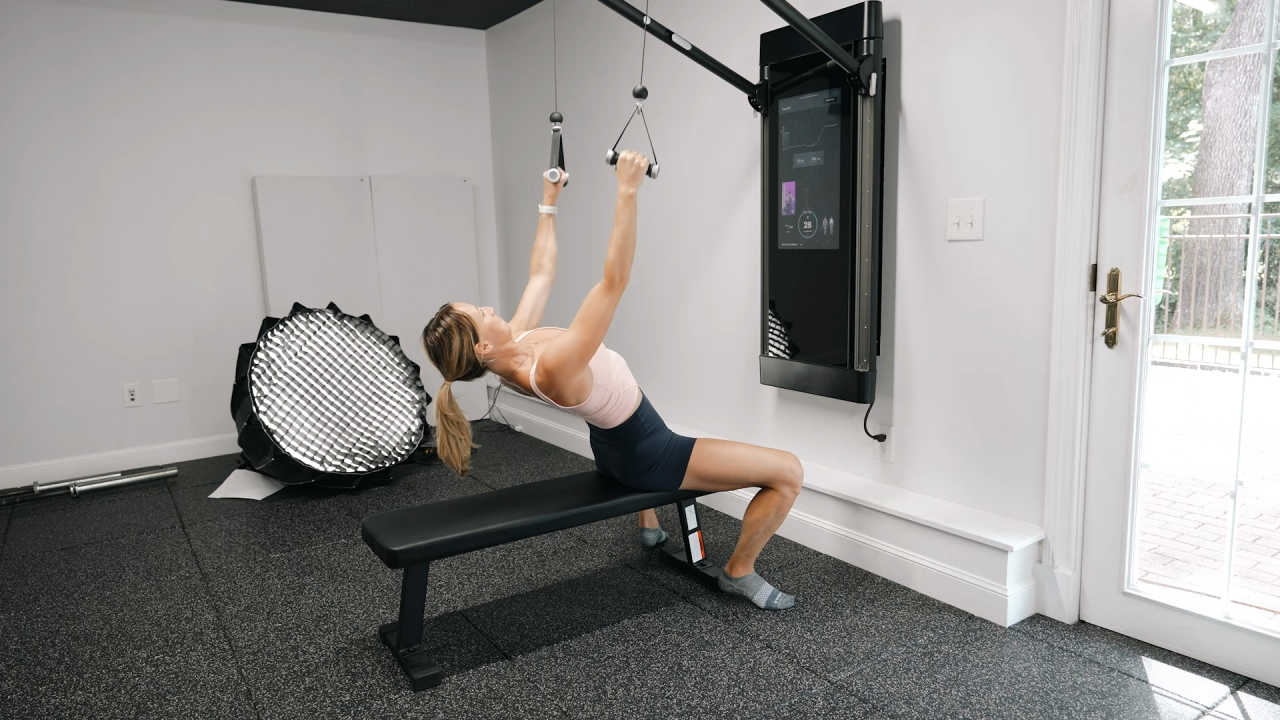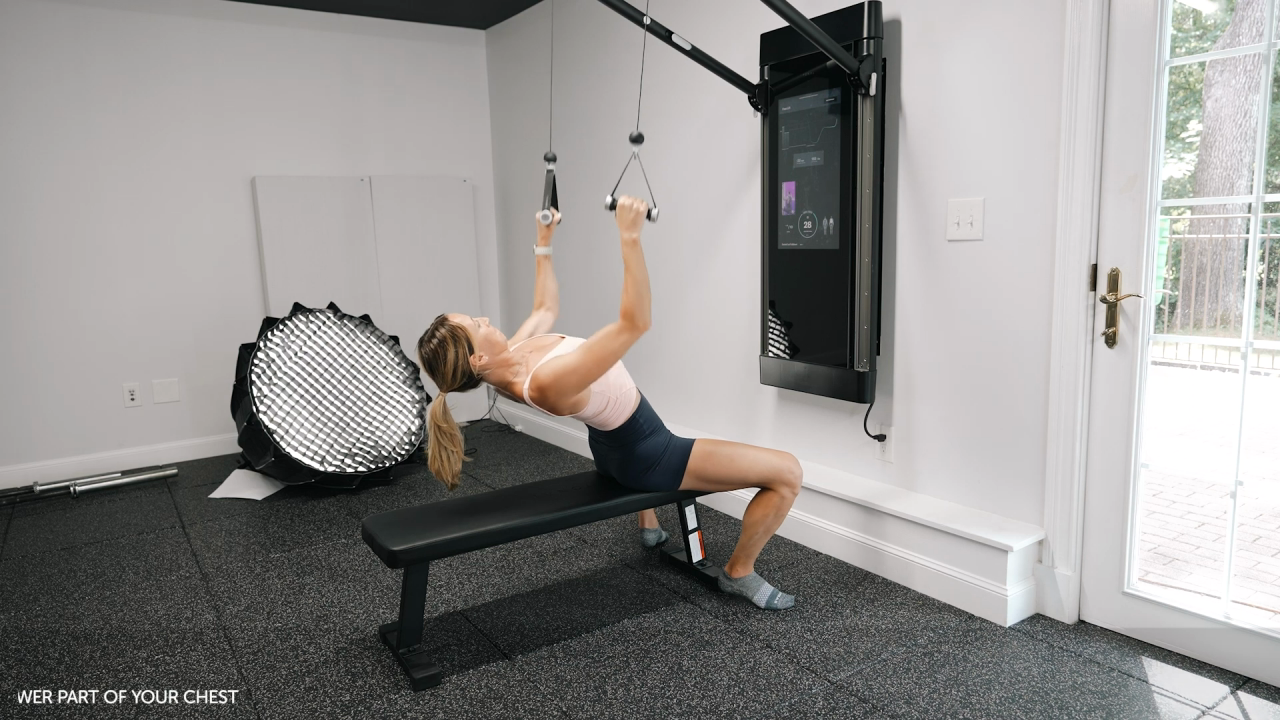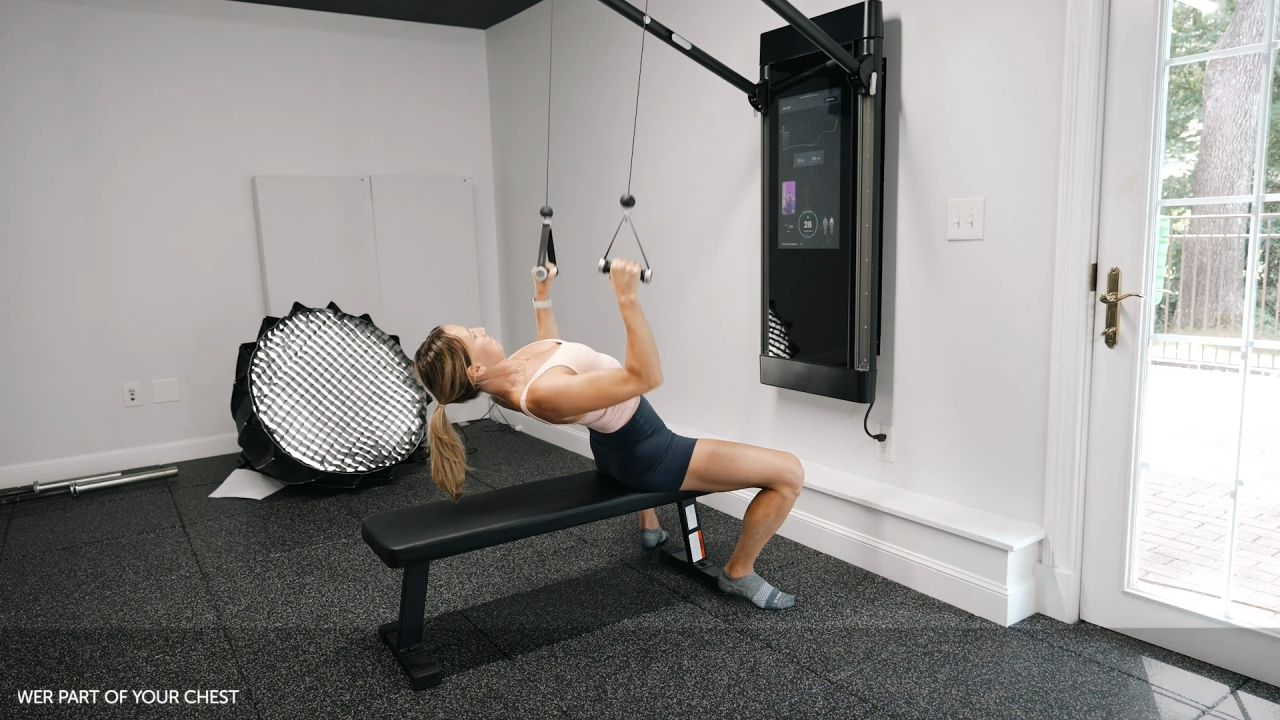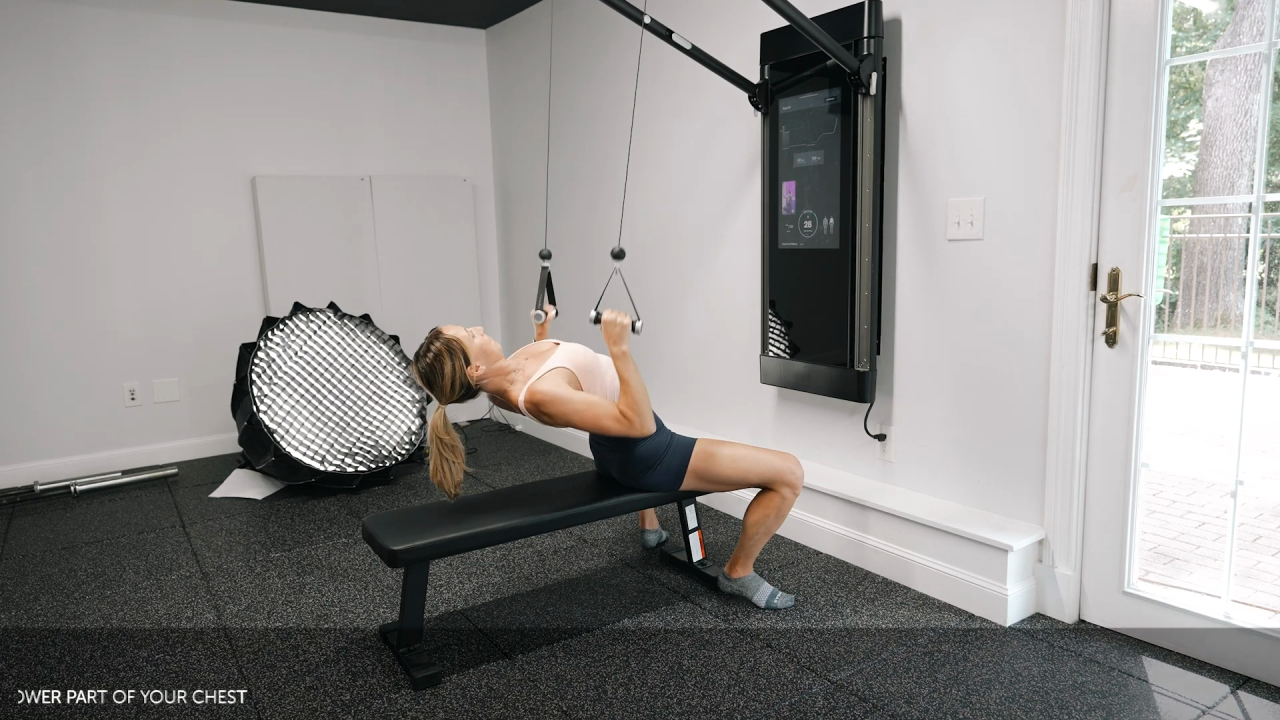
dt=0.3s
person 1, frame 1
left shoulder: (514, 346)
right shoulder: (550, 370)
left elbow: (541, 273)
right elbow: (614, 281)
left wrist: (549, 201)
right wrist: (627, 191)
left hip: (616, 443)
right hip: (644, 456)
right knee: (788, 472)
left ankle: (649, 526)
right ankle: (739, 574)
person 1, frame 2
left shoulder: (509, 362)
right shoulder: (547, 382)
left elbow: (545, 312)
right elbow: (635, 325)
left wrist: (544, 244)
right wrist: (629, 237)
left hip: (617, 446)
right hip: (645, 455)
right knee: (787, 473)
left ankle: (649, 524)
right ankle: (739, 574)
person 1, frame 3
left shoulder: (507, 377)
right shoulder: (543, 393)
left elbow: (547, 349)
right elbow: (646, 376)
left wrist: (542, 295)
right wrist: (627, 297)
left hip: (617, 444)
right hip: (645, 456)
right knee: (788, 472)
left ankle: (649, 526)
right ankle: (738, 574)
person 1, frame 4
left shoulder: (505, 378)
right shoulder: (540, 394)
right elbow: (642, 425)
left wrist: (542, 331)
right wrist: (619, 347)
left hip: (614, 448)
right hip: (646, 456)
right knee: (789, 473)
left ankle: (649, 526)
right ankle: (738, 574)
